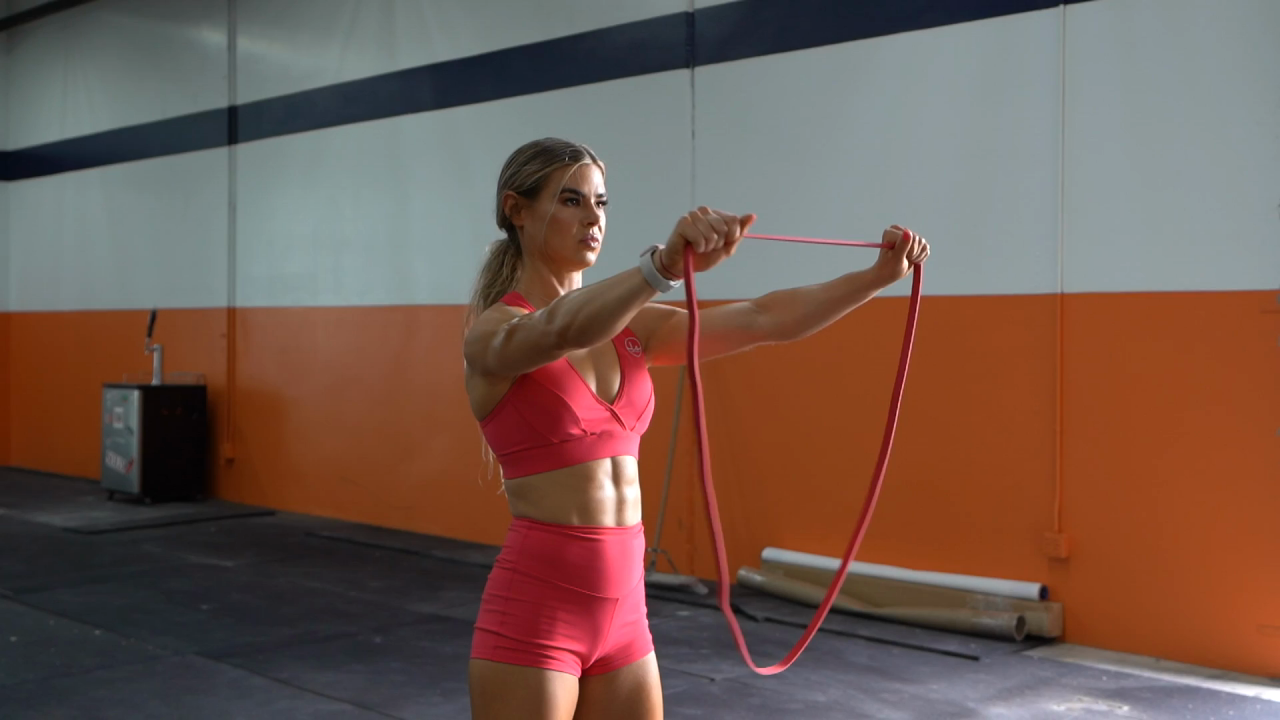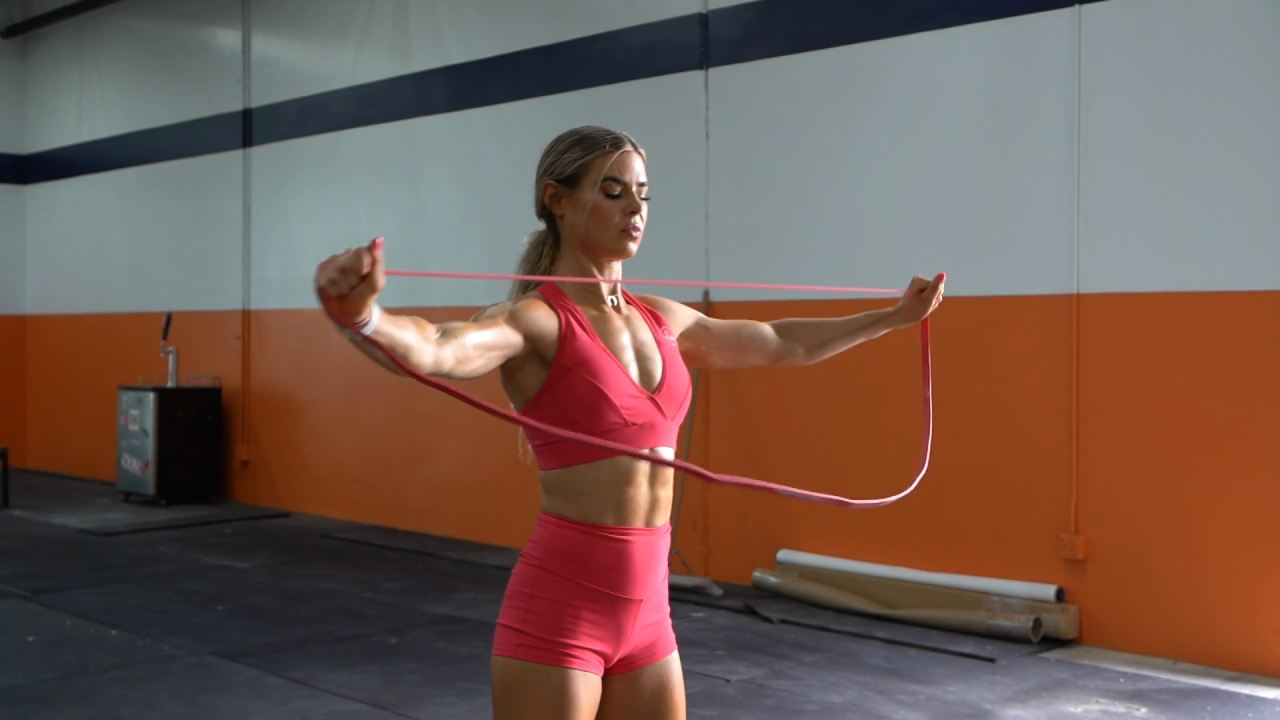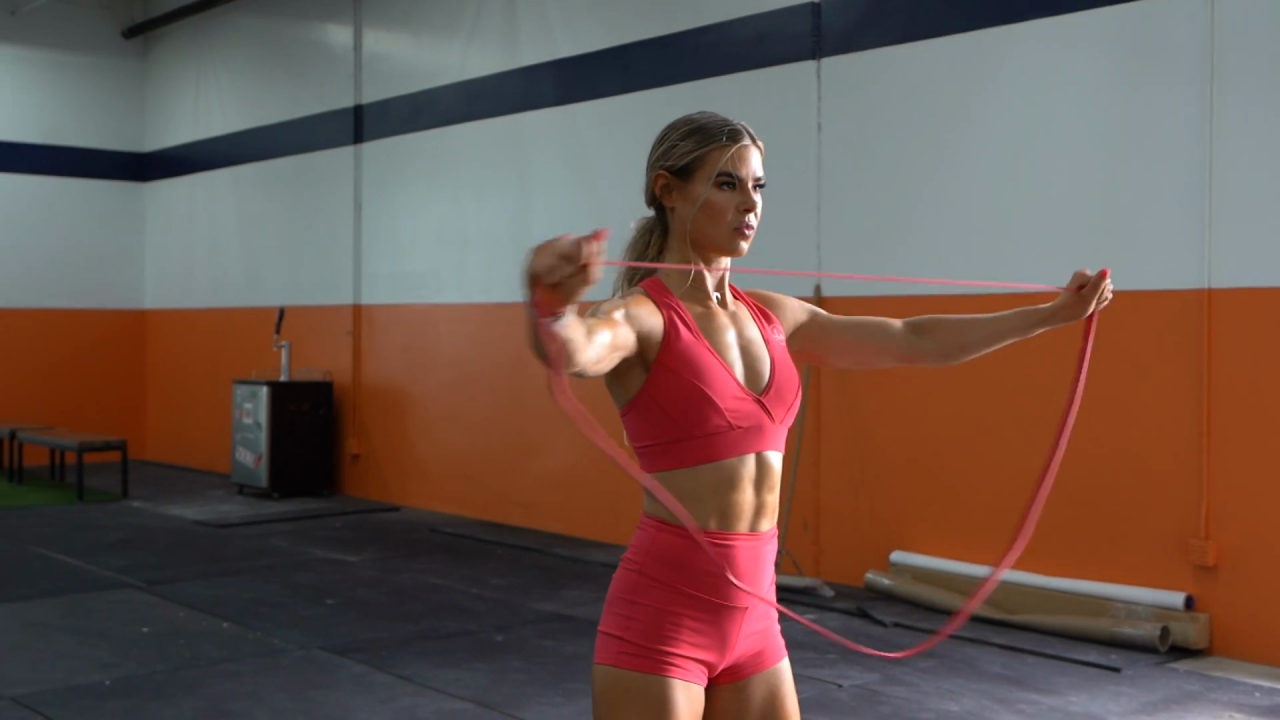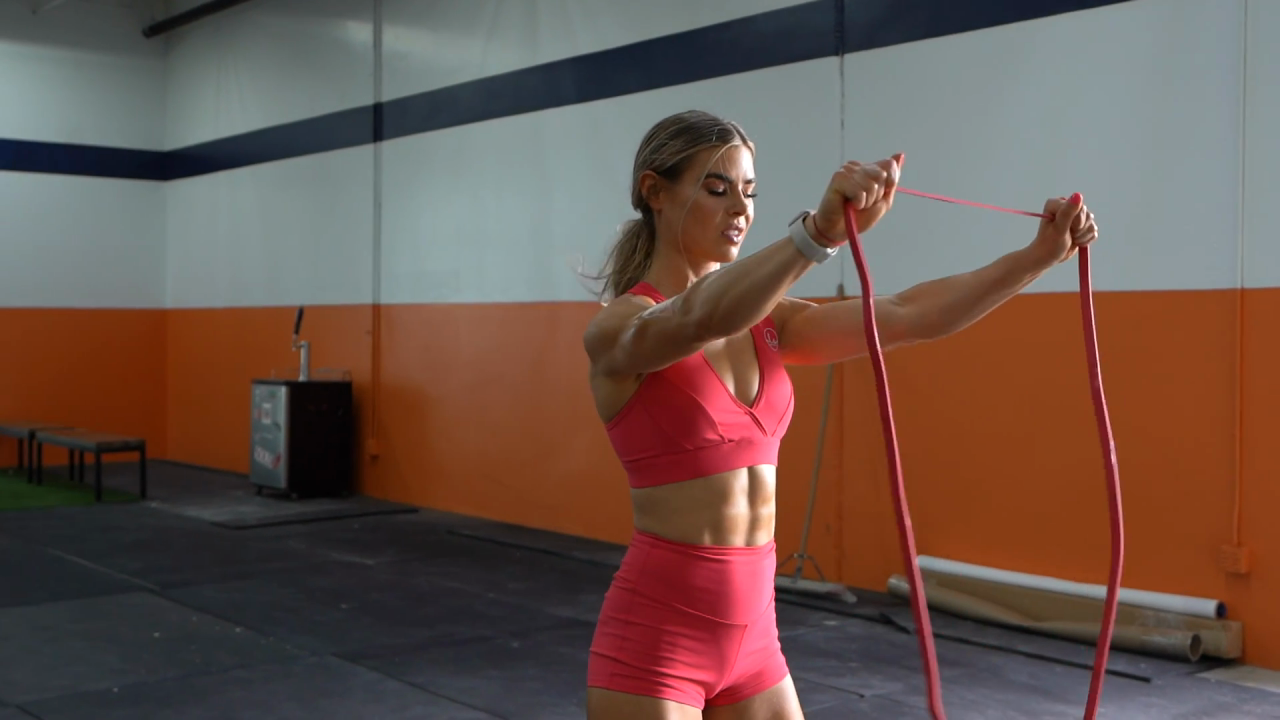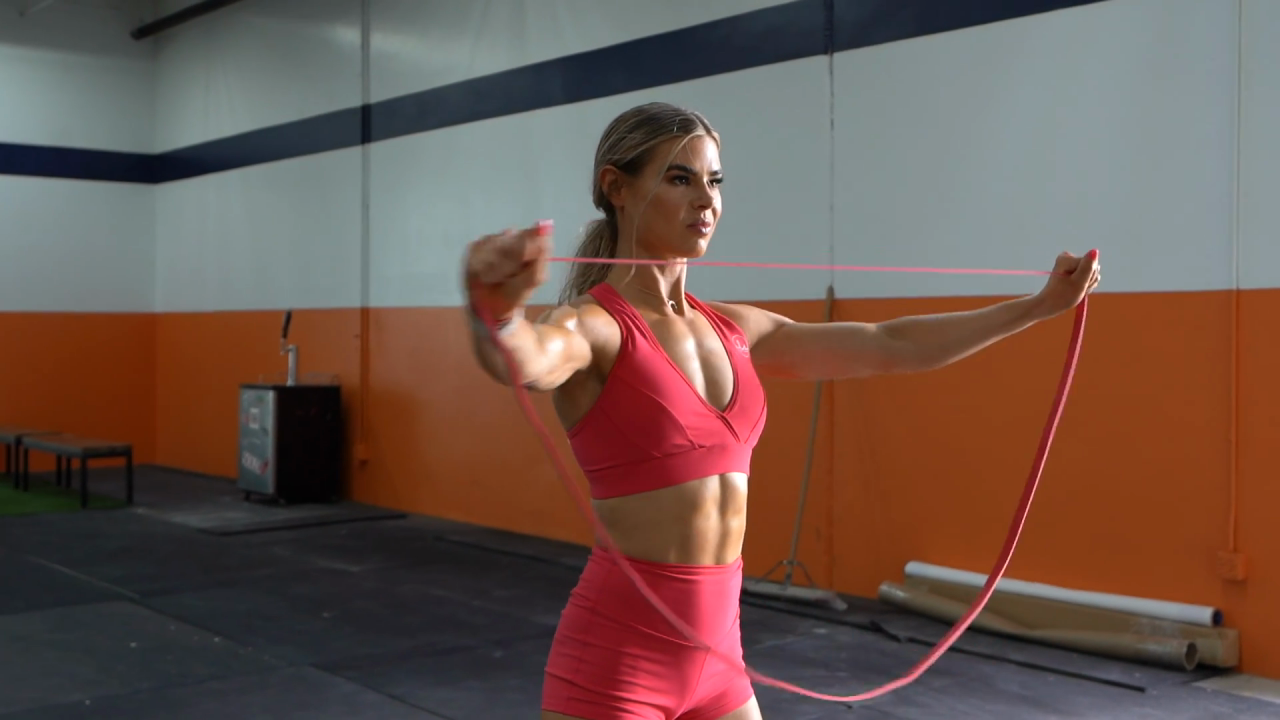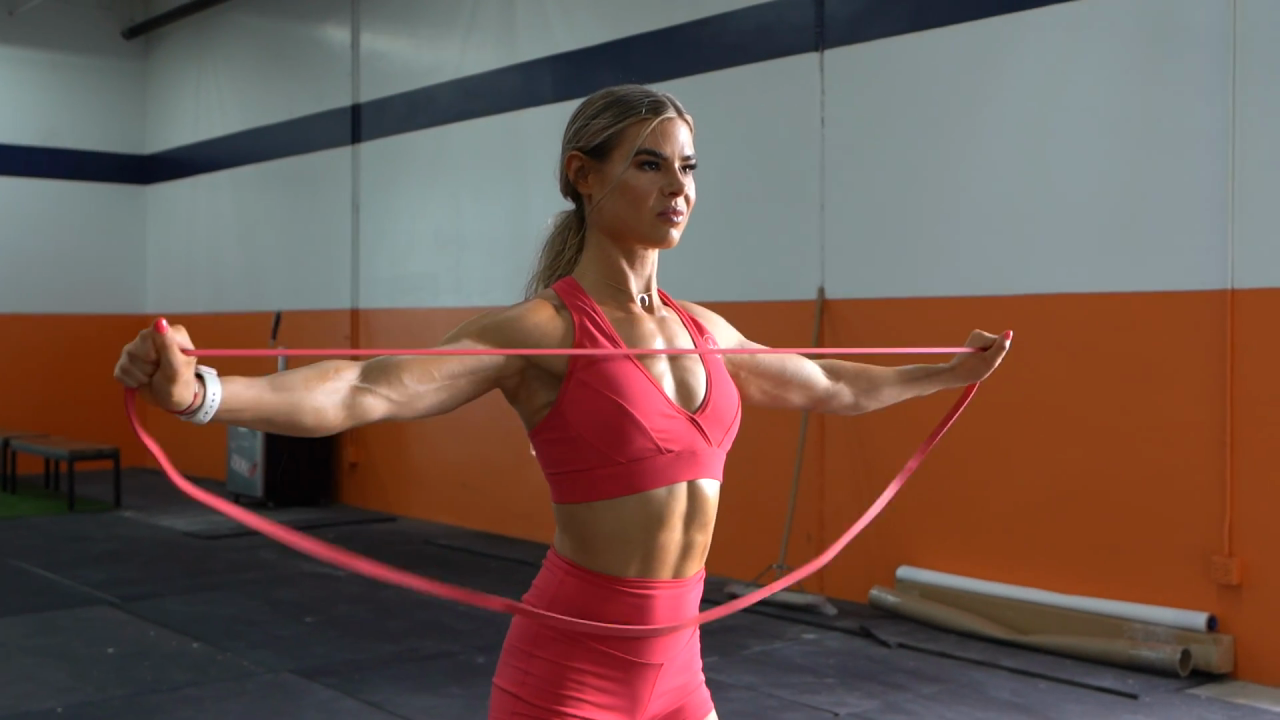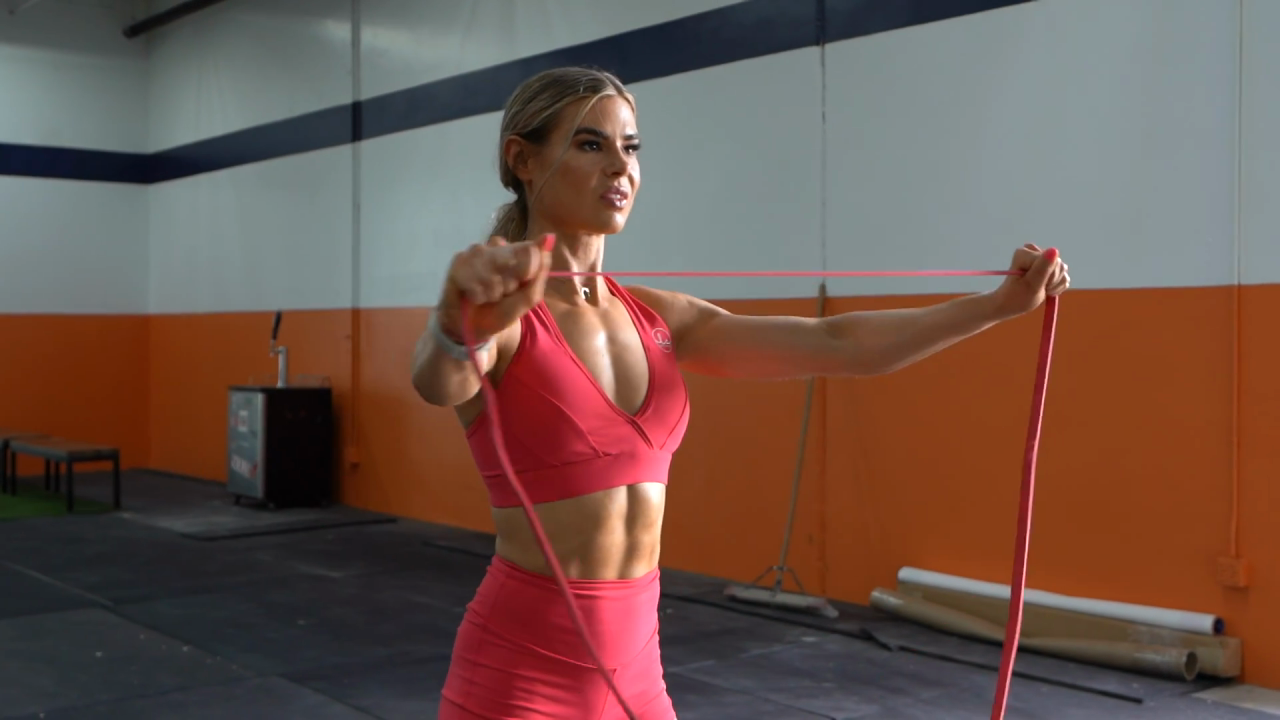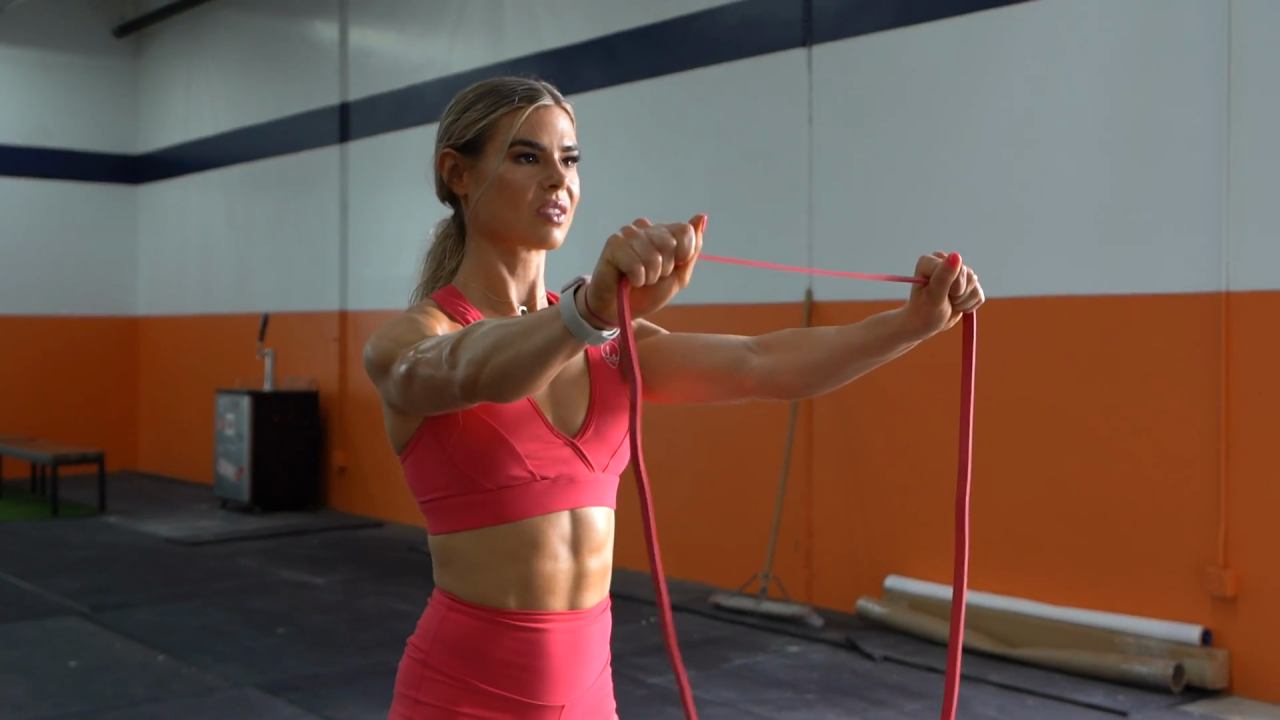
dt=0.7s
person 1, frame 1
left shoulder: (627, 329)
right shoulder: (494, 330)
left elbow: (763, 321)
right elbow: (562, 333)
left wrist: (879, 275)
right wrist: (666, 265)
left hip: (620, 613)
right hip: (531, 617)
person 1, frame 2
left shoulder: (656, 319)
right shoulder: (532, 320)
left elbow: (782, 345)
right elbow: (431, 351)
left wrist: (895, 315)
right wrist: (359, 316)
left hip: (645, 609)
right hip: (556, 610)
person 1, frame 3
left shoulder: (769, 317)
right shoulder: (633, 317)
left elbow: (914, 342)
right elbow: (569, 350)
left wrist: (1056, 312)
right wrist: (550, 304)
left hip: (747, 620)
right hip: (654, 622)
person 1, frame 4
left shoulder: (767, 323)
right shoulder: (617, 327)
left elbow: (909, 315)
right elbow: (708, 318)
left wrist: (1039, 254)
right wrist: (821, 231)
left hip: (750, 637)
right hip: (652, 641)
person 1, frame 5
left shoulder: (732, 328)
right shoulder: (585, 327)
left elbow: (895, 347)
right elbow: (524, 360)
left wrist: (1040, 305)
right wrist: (497, 311)
left hip: (713, 656)
right hip: (609, 664)
person 1, frame 6
left shoulder: (697, 330)
right shoulder: (535, 329)
left elbow: (827, 386)
right elbow: (362, 394)
left wrist: (955, 372)
right wrist: (197, 393)
person 1, frame 7
left shoulder: (658, 317)
right shoulder: (473, 322)
left elbow: (837, 344)
right elbow: (442, 377)
left wrist: (1001, 303)
right wrist: (465, 319)
person 1, frame 8
left shoulder: (606, 342)
right shoulder: (408, 341)
left elbow: (763, 366)
right elbow: (480, 375)
left wrist: (914, 321)
right wrist: (595, 306)
